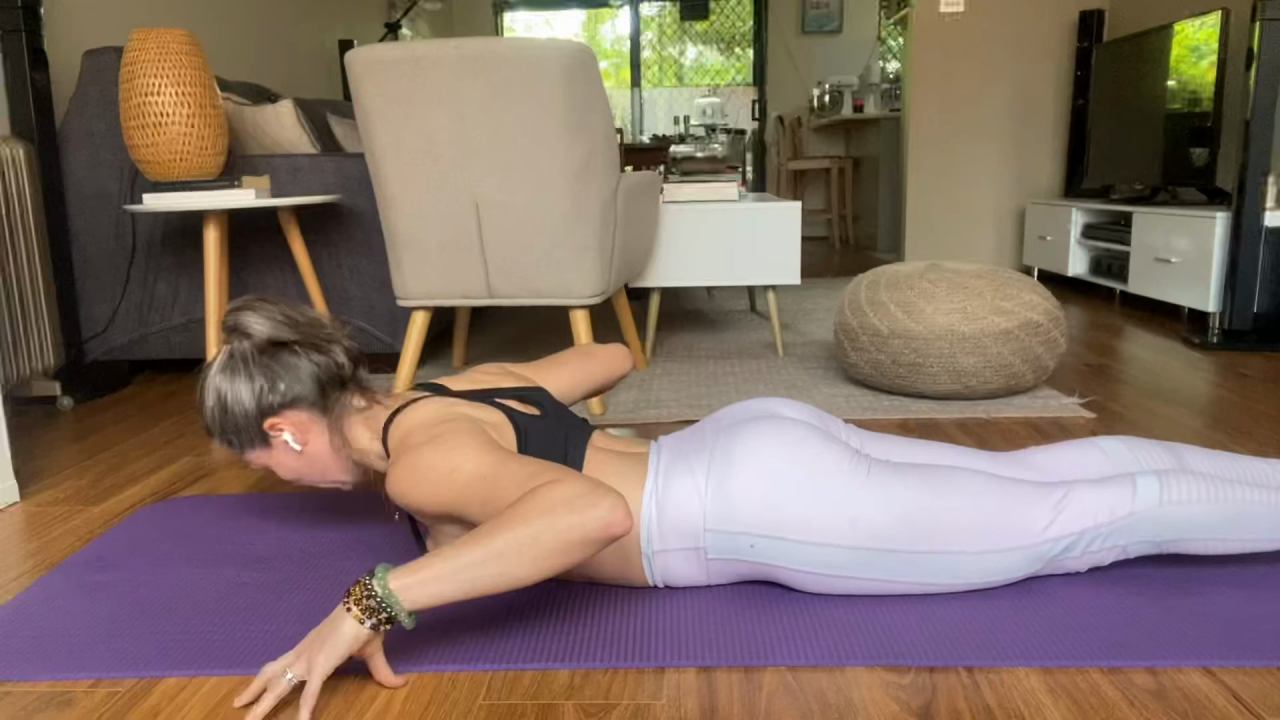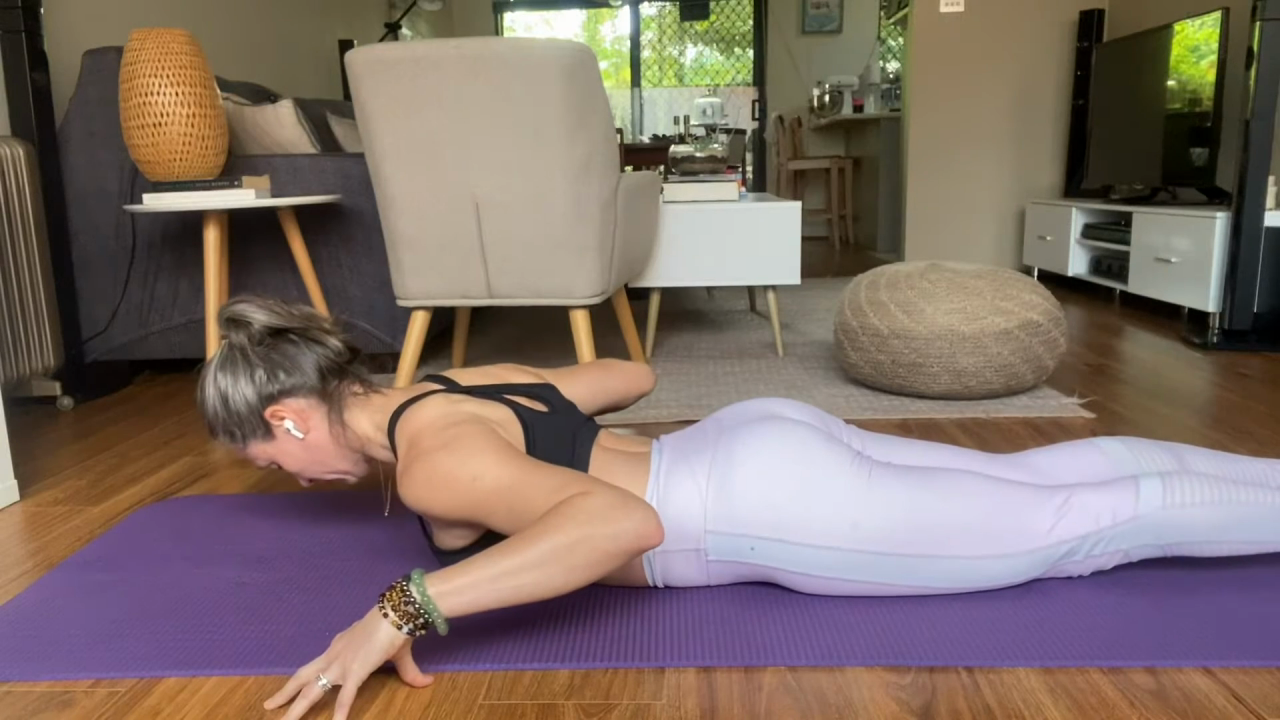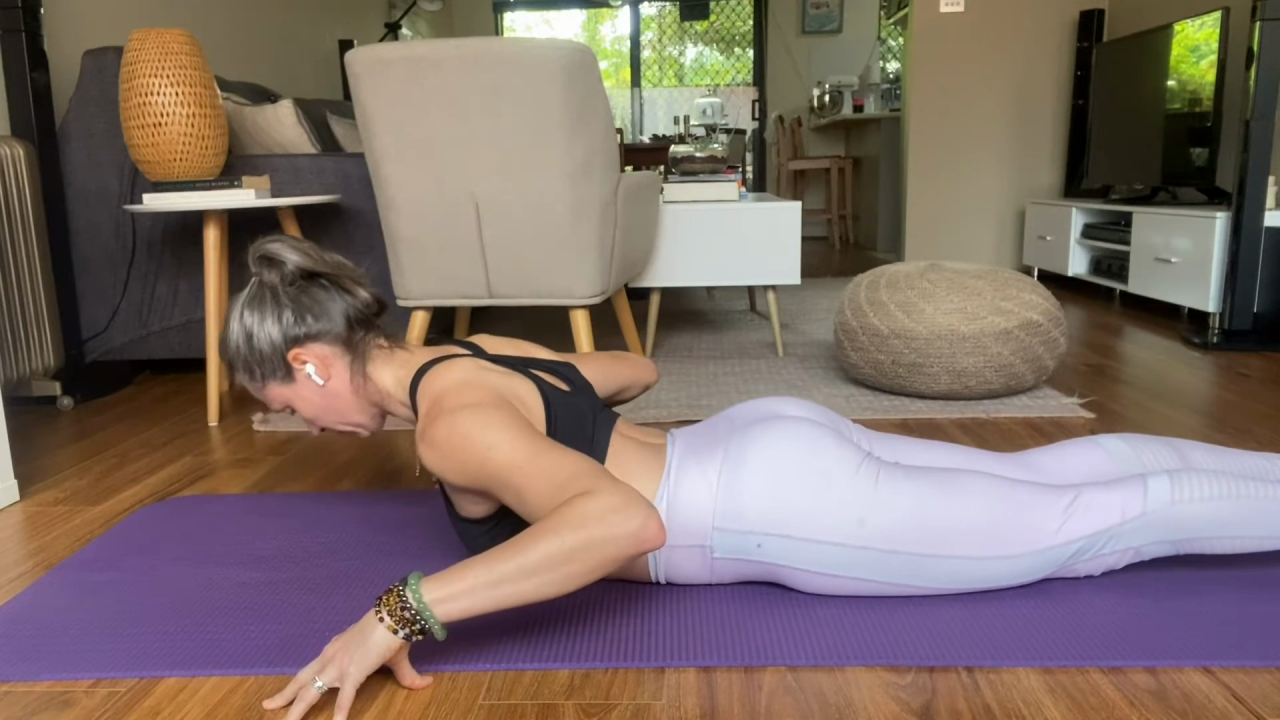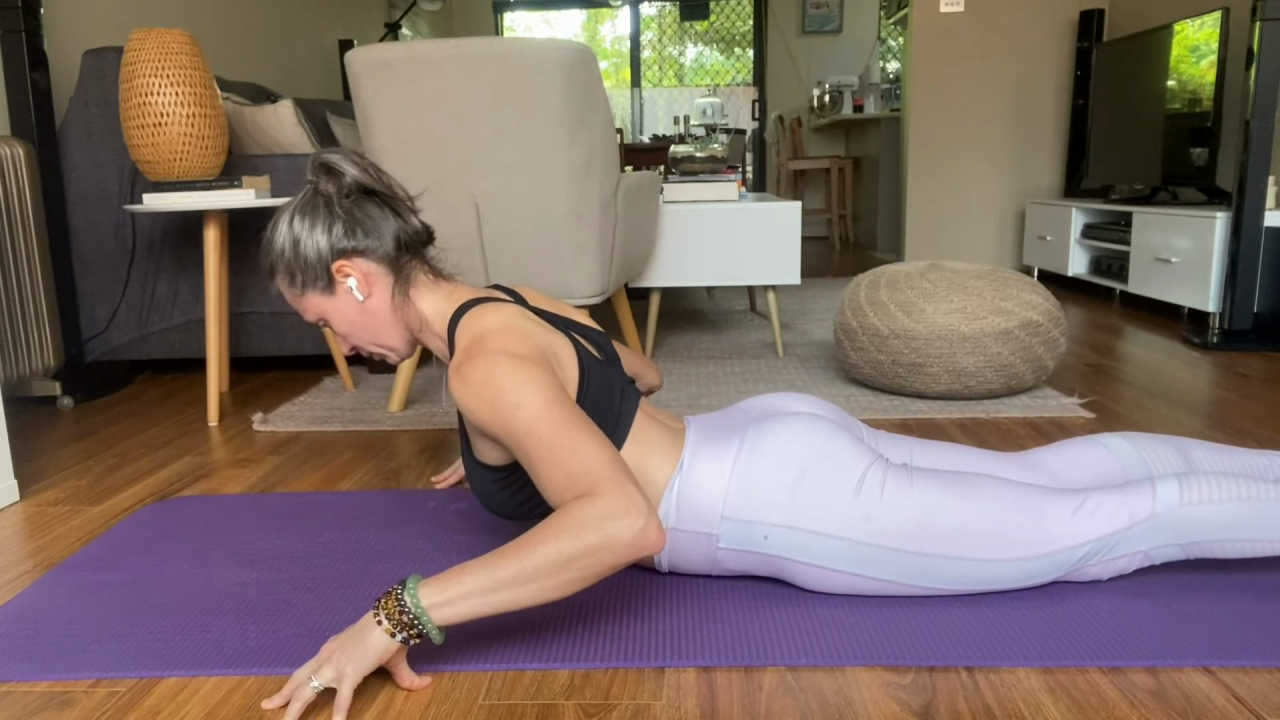
dt=1s
person 1, frame 1
left shoulder: (416, 465)
right shoulder: (463, 388)
left elbow: (591, 514)
right elbow: (614, 354)
left wrist: (371, 600)
left hip: (766, 508)
right hip: (757, 441)
left knee: (1082, 523)
right knee: (1040, 478)
person 1, frame 2
left shoulder: (428, 464)
right shoulder: (462, 386)
left elbow: (624, 525)
right elbow: (632, 374)
left wrist: (403, 608)
left hip: (772, 508)
right hip: (760, 444)
left knee: (1090, 523)
right knee: (1041, 480)
person 1, frame 3
left shoulder: (447, 425)
right shoulder: (477, 355)
left elbow: (625, 523)
left wrist: (399, 609)
left hip: (782, 508)
right hip: (771, 444)
left knee: (1099, 522)
right knee: (1052, 477)
person 1, frame 4
left shoulder: (483, 362)
right shoulder: (509, 307)
left elbow: (625, 524)
left wrist: (399, 613)
right wrist: (511, 447)
left hip: (796, 504)
right hip: (776, 440)
left knee: (1106, 525)
right knee: (1048, 478)
